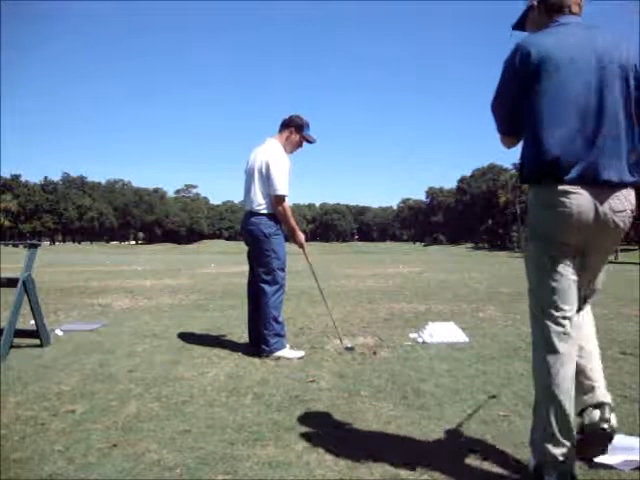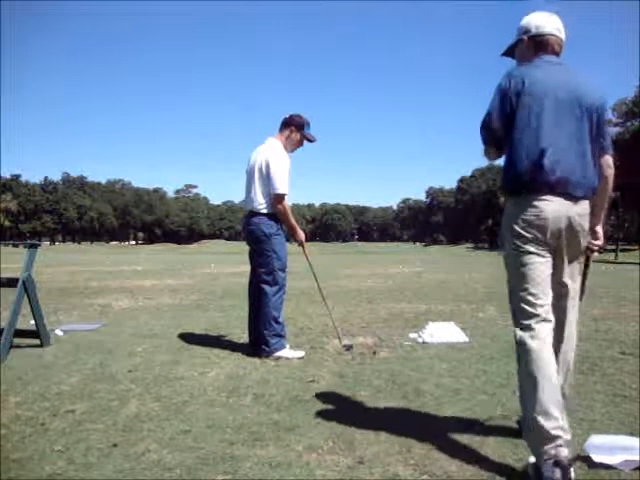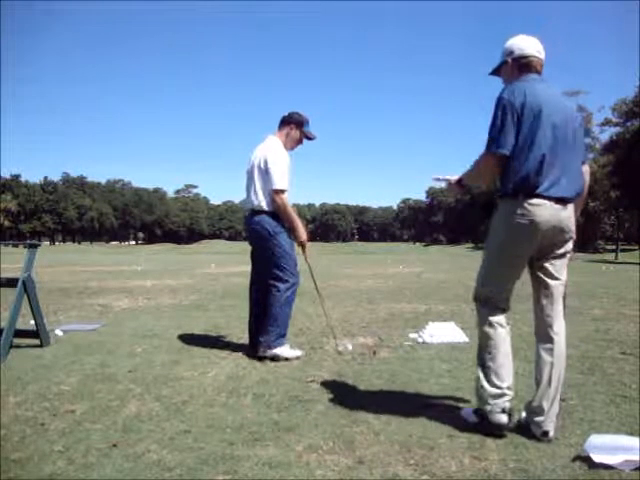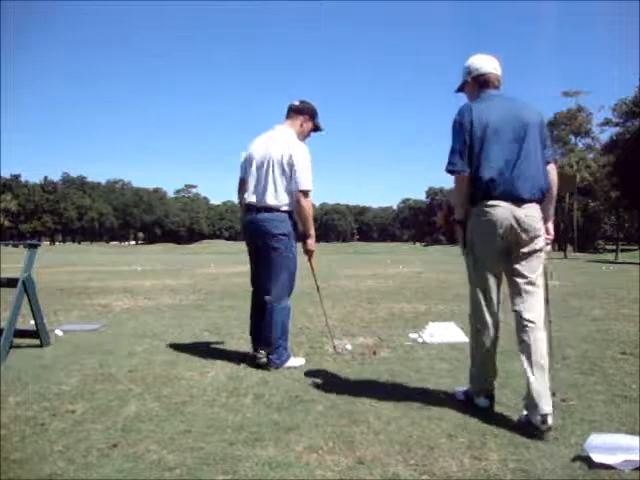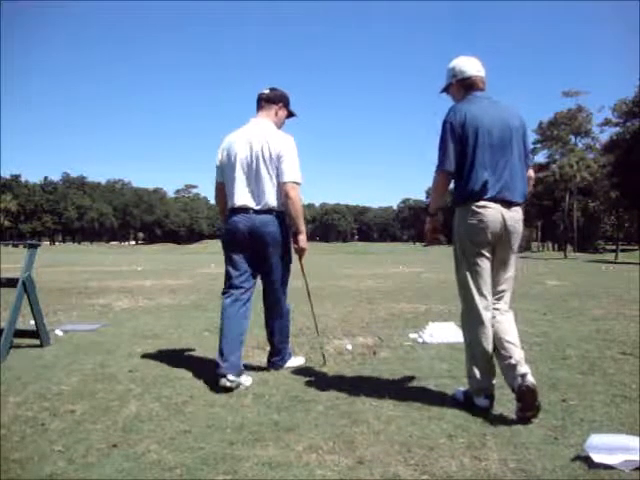
dt=0.5s
person 1, frame 1
left shoulder: (528, 52)
left elbow: (508, 137)
left hip: (555, 200)
left knee: (555, 328)
right knee: (579, 311)
right ankle: (597, 415)
person 1, frame 2
left shoulder: (516, 80)
right shoulder: (590, 93)
left elbow: (491, 150)
right elbow: (606, 167)
right wrist: (597, 223)
left hip: (530, 209)
right hip: (576, 212)
left knee: (533, 325)
right knee: (563, 325)
right ankle: (550, 424)
person 1, frame 3
left shoulder: (514, 94)
right shoulder: (569, 107)
left elbow: (495, 159)
right elbow: (584, 172)
left wrist: (462, 181)
left hip: (523, 208)
right hip: (563, 212)
left knee: (491, 304)
right knee: (552, 315)
left ankle: (495, 408)
right ankle: (542, 418)
person 1, frame 4
left shoulder: (468, 113)
right shoulder: (532, 114)
left elbow: (461, 177)
right elbow: (551, 172)
left wrist: (460, 221)
right wrist: (548, 219)
left hip: (488, 214)
right hip: (530, 214)
left knee: (485, 309)
right knee: (531, 311)
left ankle: (481, 390)
right ankle: (540, 408)
person 1, frame 5
left shoulder: (457, 114)
right shoulder: (514, 117)
left elbow: (445, 174)
right elbow: (529, 175)
left wrist: (432, 214)
left hip: (474, 213)
right hip: (512, 214)
left knee: (478, 305)
right knee: (501, 303)
left ankle: (481, 390)
right ankle: (521, 375)
person 2, frame 1
left shoulder: (259, 151)
right shoulder: (278, 156)
right elbow: (279, 202)
right wrist: (295, 231)
left hip: (252, 220)
right hip: (267, 224)
left knee: (258, 283)
right knee: (273, 283)
left ankle: (258, 340)
right ankle: (272, 344)
person 2, frame 2
left shoulder: (260, 151)
right shoulder: (278, 155)
right elbow: (279, 201)
right wrist: (295, 230)
left hip: (253, 220)
right hip: (267, 224)
left knee: (259, 283)
right knee: (273, 284)
left ankle: (258, 341)
right ankle: (272, 344)
person 2, frame 3
left shoulder: (261, 150)
right shoulder: (277, 153)
right elbow: (278, 197)
right wrist: (297, 227)
left hip: (256, 220)
right hip: (270, 222)
left knee: (261, 283)
right knee: (286, 279)
left ankle: (258, 341)
right ankle: (273, 341)
person 2, frame 4
left shoulder: (257, 143)
right shoulder: (297, 148)
left elbow: (241, 188)
right elbow: (302, 198)
right wrist: (310, 234)
left hip: (252, 219)
right hip: (278, 222)
left knee: (260, 288)
right knee: (278, 291)
left ankle: (260, 347)
right ankle: (277, 356)
person 2, frame 5
left shoulder: (229, 141)
right shoulder: (281, 140)
left elbow: (220, 192)
right elbow: (290, 191)
left wrist: (228, 224)
right wrist: (300, 231)
left hip: (237, 222)
right hip: (271, 223)
left knee: (235, 293)
right knee: (276, 294)
left ankle: (229, 369)
right ankle: (279, 356)
